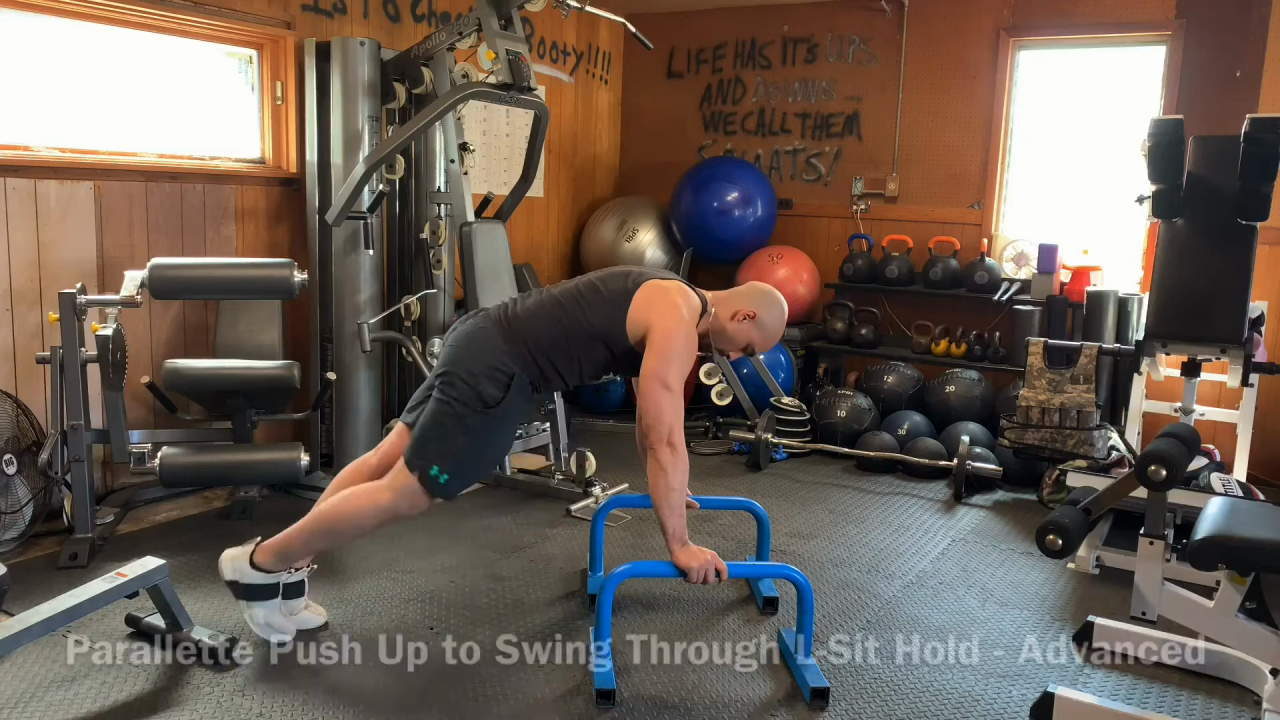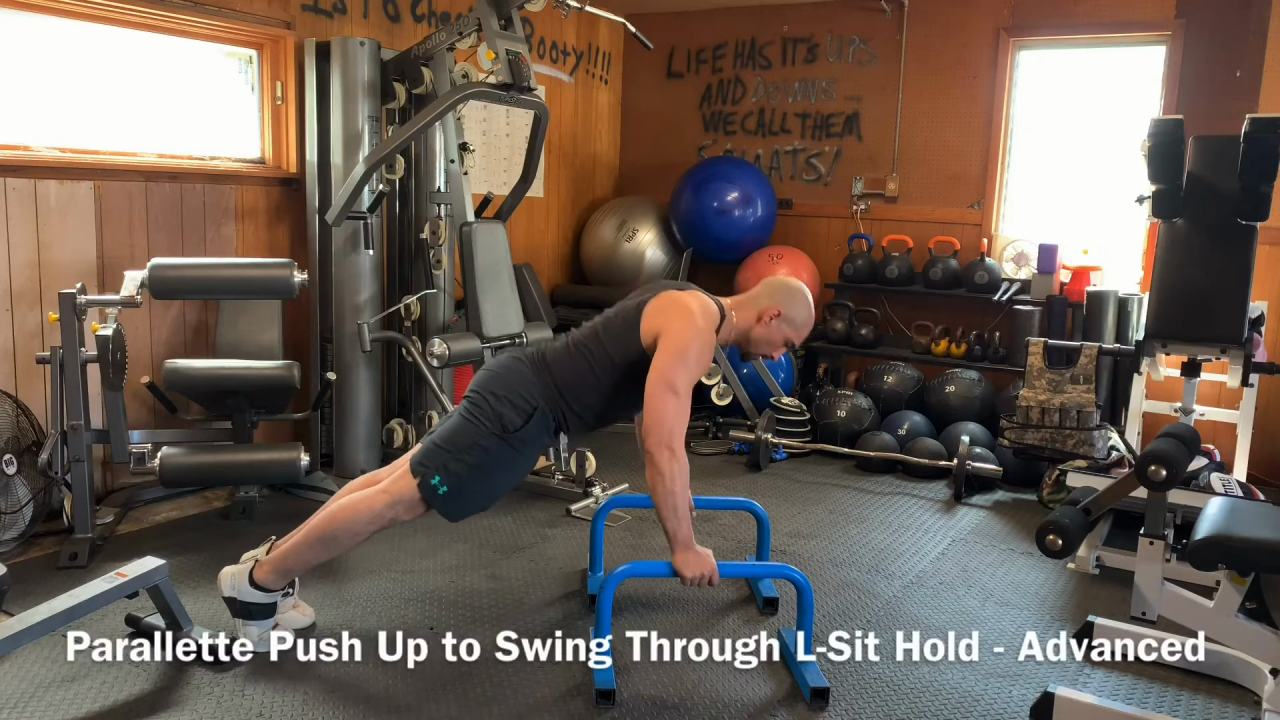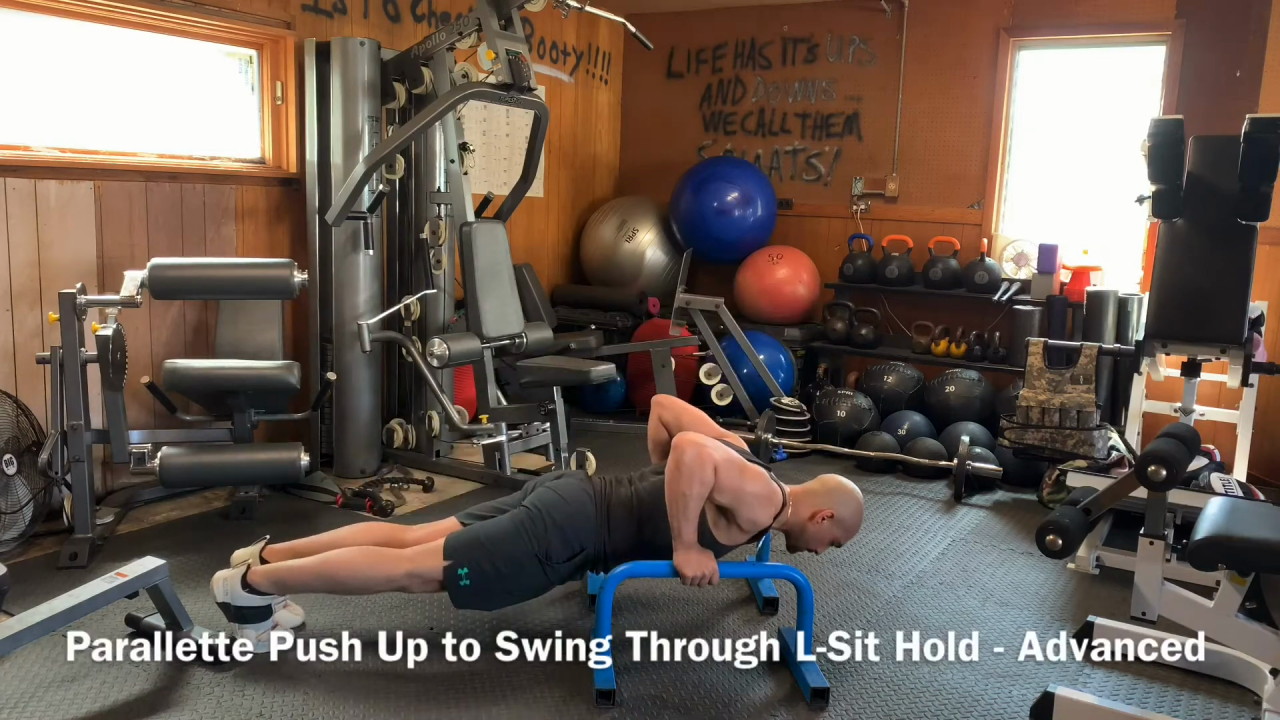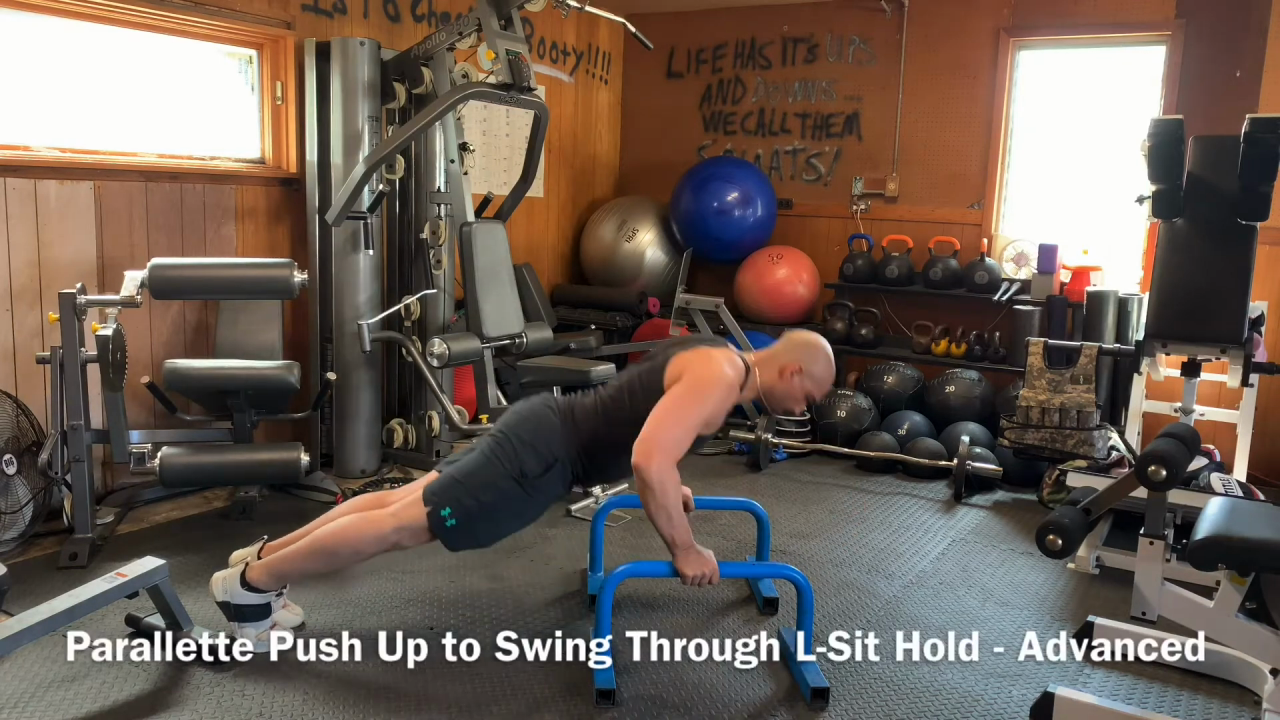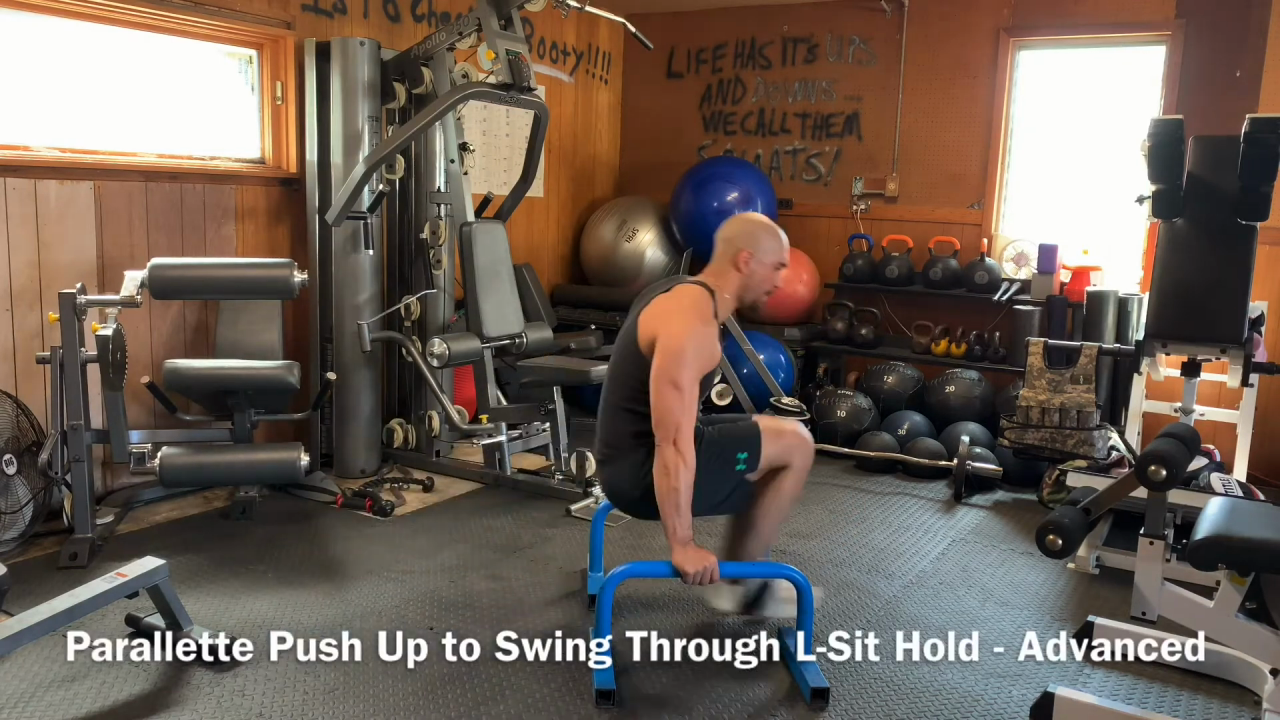
dt=1s
person 1, frame 1
left shoulder: (670, 300)
right shoulder: (679, 323)
left elbow: (651, 417)
right elbow: (666, 442)
left wrist: (665, 489)
right wrist: (680, 546)
left hip: (482, 341)
right hip: (495, 371)
left knee: (389, 460)
right knee: (402, 494)
left ankle: (288, 569)
right ankle: (258, 565)
person 1, frame 2
left shoulder: (692, 307)
right shoulder: (694, 328)
left elbow: (653, 415)
right elbow: (663, 445)
left wrist: (668, 485)
right wrist: (683, 548)
left hip: (521, 384)
right hip: (522, 405)
left knee: (399, 477)
right knee: (398, 499)
left ankle: (272, 563)
right ankle: (256, 583)
person 1, frame 3
left shoulder: (741, 457)
right shoulder: (761, 502)
left elbow: (664, 405)
right elbow: (690, 449)
right wrist: (685, 544)
left hip: (570, 497)
right hip: (565, 532)
left knee: (413, 538)
right knee: (414, 570)
left ankle: (268, 554)
right ankle: (251, 580)
person 1, frame 4
left shoulder: (714, 355)
right shoulder: (722, 378)
right elbow: (646, 462)
left wrist: (668, 488)
right wrist: (685, 549)
left hip: (544, 429)
right hip: (541, 454)
left knee: (408, 500)
right knee: (402, 525)
left ankle: (263, 557)
right ankle: (248, 586)
person 1, frame 5
left shoulder: (687, 296)
right shoulder: (691, 320)
right elbow: (674, 439)
right wrist: (682, 544)
left hip: (640, 462)
right hip: (640, 469)
right knee: (795, 443)
left ankle: (734, 579)
right ankle: (733, 582)
